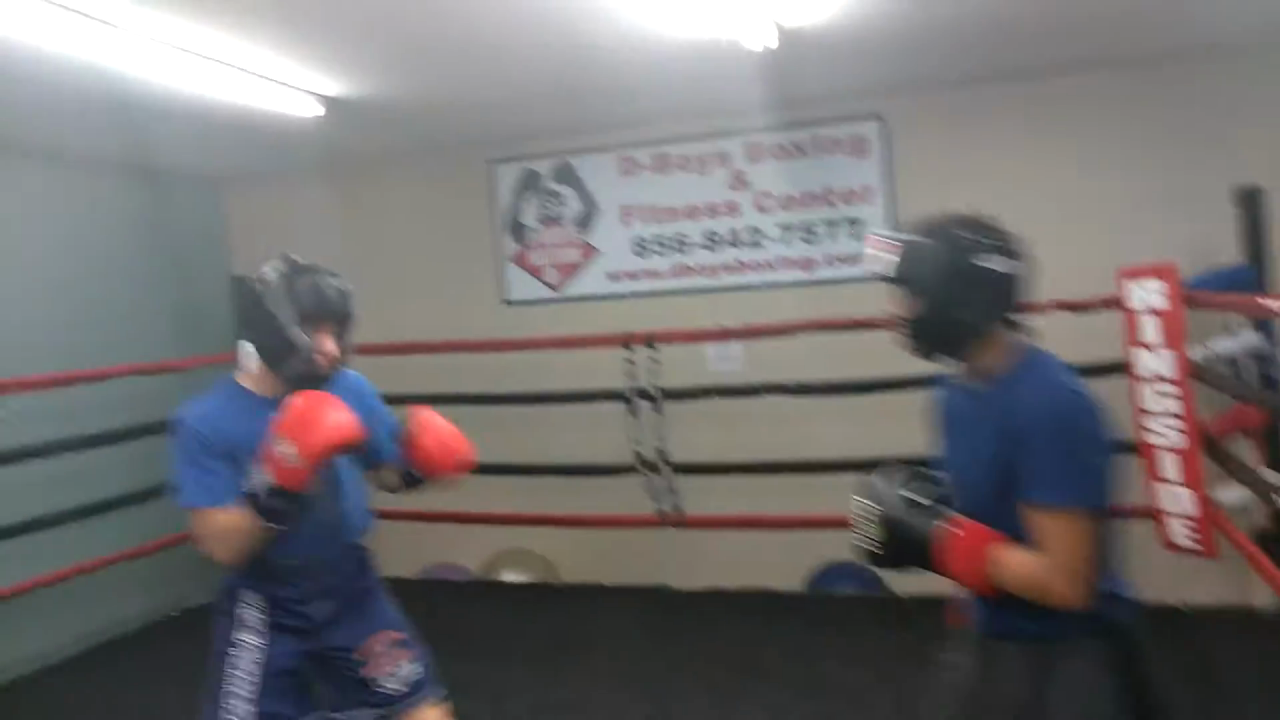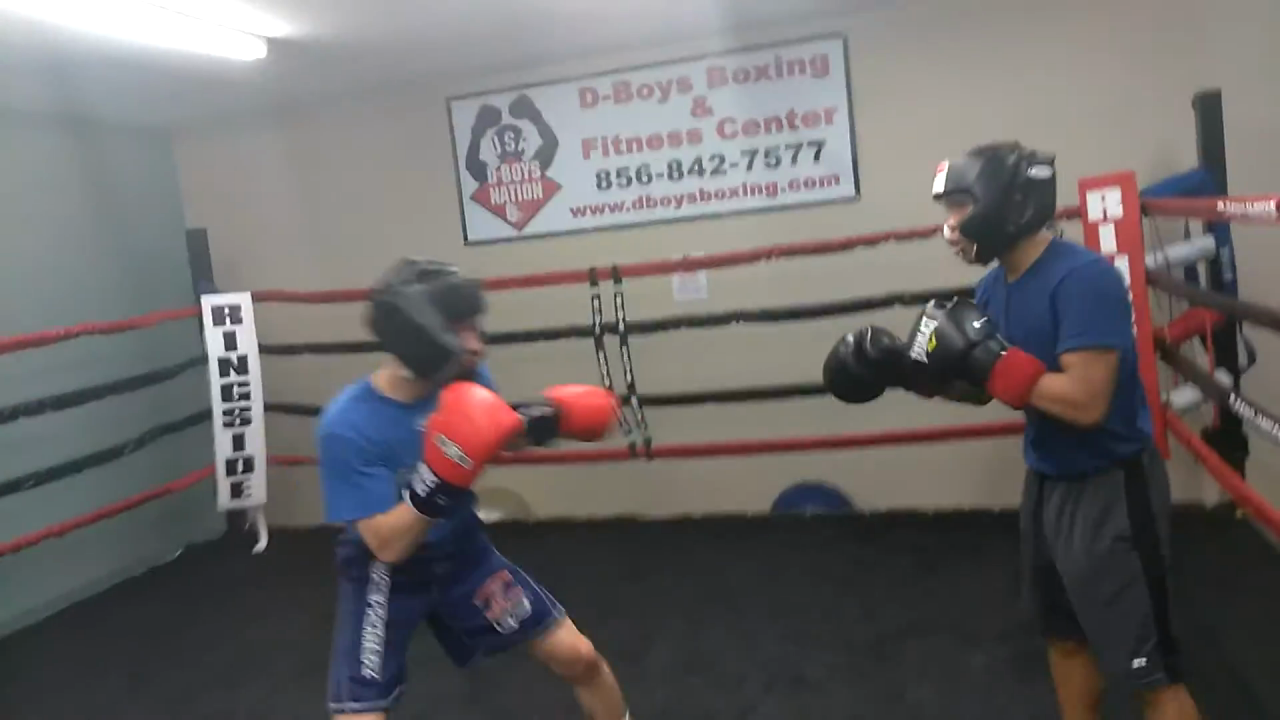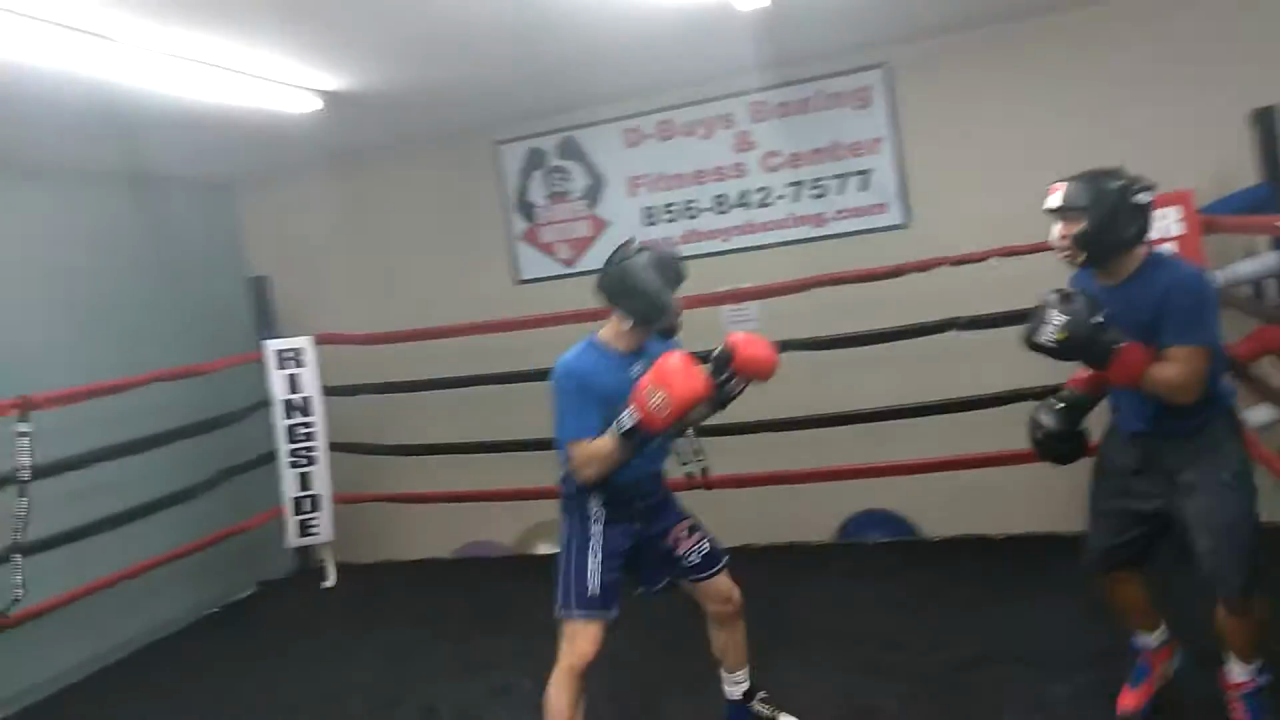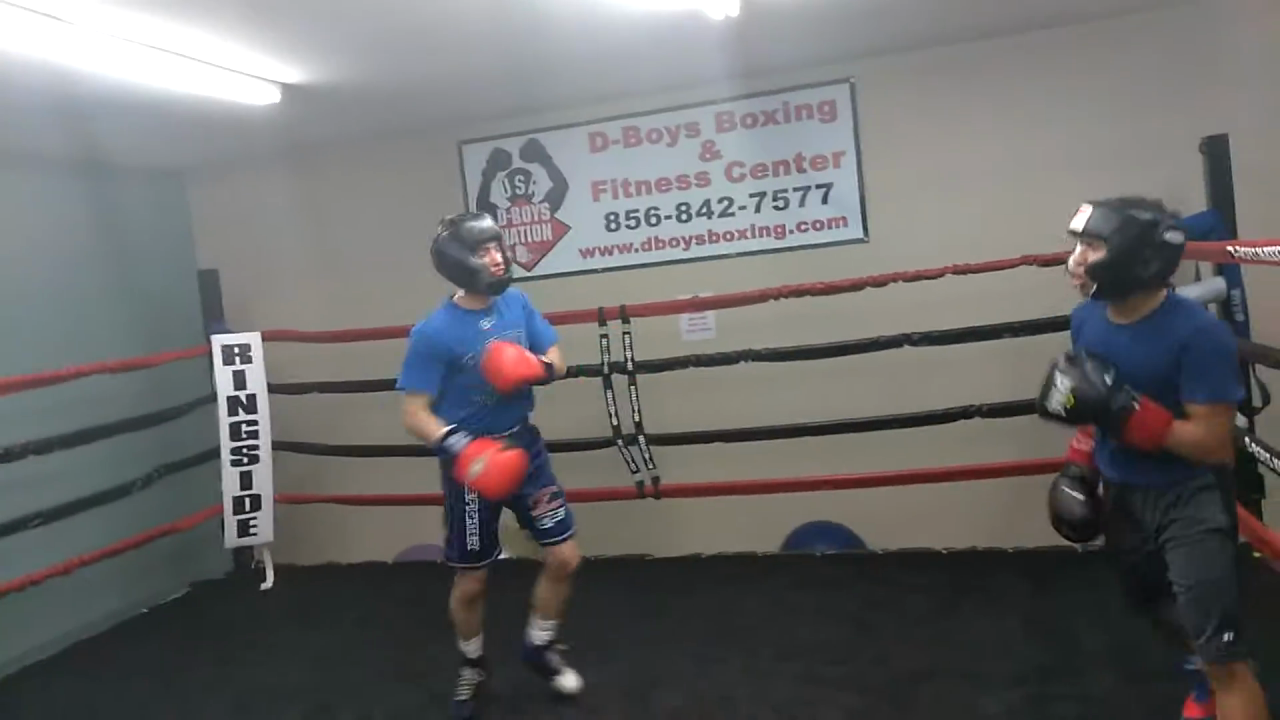
dt=0.7s
person 1, frame 1
left shoulder: (1053, 406)
right shoulder: (959, 390)
left elbow: (1065, 582)
left wrist: (938, 536)
left hip: (1073, 661)
right hip: (995, 643)
person 1, frame 2
left shoulder: (1083, 277)
right shoulder: (995, 285)
left elbow: (1086, 404)
right elbow: (978, 384)
left wrist: (985, 358)
right wrist: (904, 365)
left hip: (1111, 488)
right hip: (1048, 482)
left knee: (1143, 662)
right knee: (1065, 636)
person 1, frame 3
left shoulder: (1180, 283)
right shoulder: (1086, 283)
left elbow: (1183, 386)
left wrist: (1106, 347)
right wrist: (1073, 398)
left hip: (1200, 442)
right hip: (1132, 444)
left knee: (1230, 577)
right knee: (1114, 559)
right ankle: (1155, 652)
person 1, frame 4
left shoulder: (1199, 333)
right shoulder: (1087, 319)
left elbow: (1213, 445)
left wrist: (1123, 412)
right wrist: (1079, 466)
left hip: (1191, 500)
right hip: (1124, 494)
left knee: (1221, 654)
right knee: (1158, 605)
right ankle: (1213, 677)
person 2, frame 1
left shoulder: (351, 392)
right shoulder: (205, 422)
left elbow: (386, 470)
right elbow: (223, 547)
left wrist: (418, 460)
right wrist: (279, 482)
left hip: (349, 587)
right hip: (267, 607)
person 2, frame 2
left shoulder: (463, 380)
right shoulder: (347, 427)
left elbow: (494, 434)
right elbow: (389, 547)
left wrist: (536, 422)
right wrist: (440, 477)
left hip: (461, 552)
right hip: (385, 577)
left knee: (577, 656)
person 2, frame 3
left shoulder: (660, 348)
right shoulder: (577, 370)
left elbow: (685, 414)
right elbow: (587, 467)
left wrist: (727, 380)
right wrist: (636, 419)
left hip: (652, 496)
right hip: (598, 507)
left knee: (724, 598)
right knee: (580, 646)
person 2, frame 4
left shoulder: (516, 302)
right shoulder: (434, 333)
left elbow: (555, 361)
right elbow: (414, 415)
left wrist: (536, 368)
right wrist: (460, 448)
left hip: (524, 448)
right hip: (471, 463)
left knee: (564, 558)
right knee: (471, 582)
left ankle: (539, 646)
right ankle: (472, 666)
